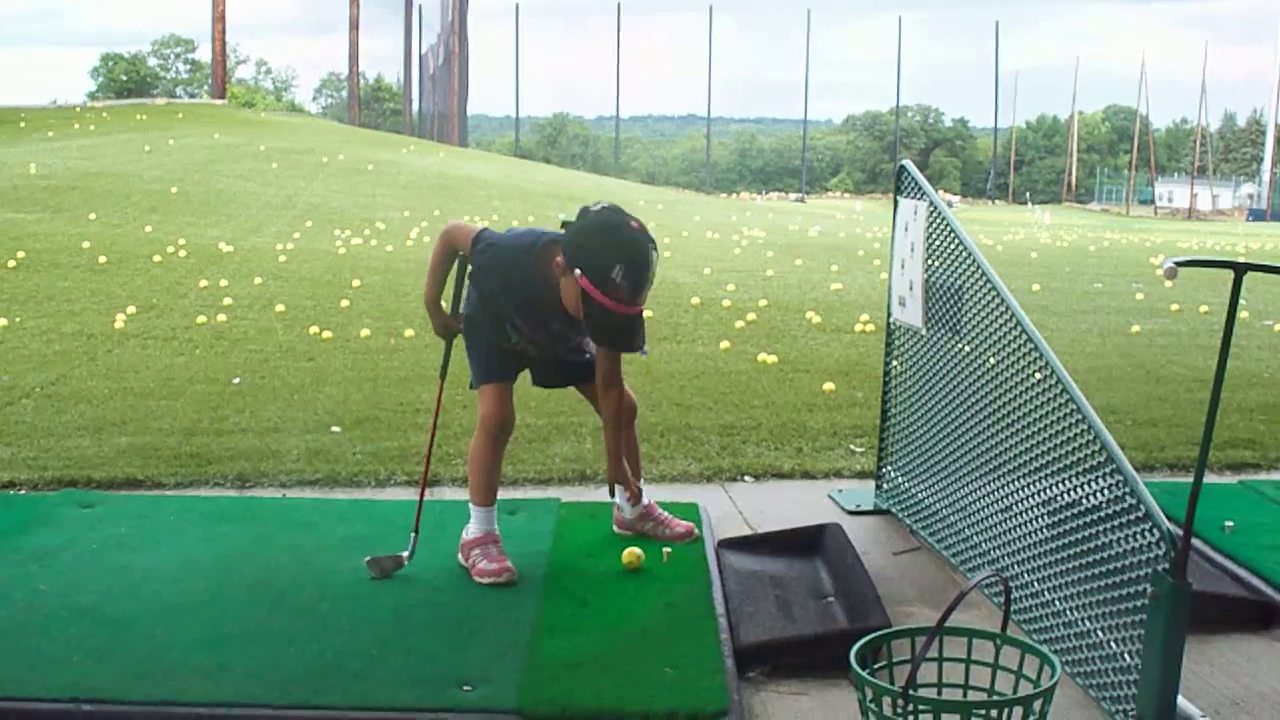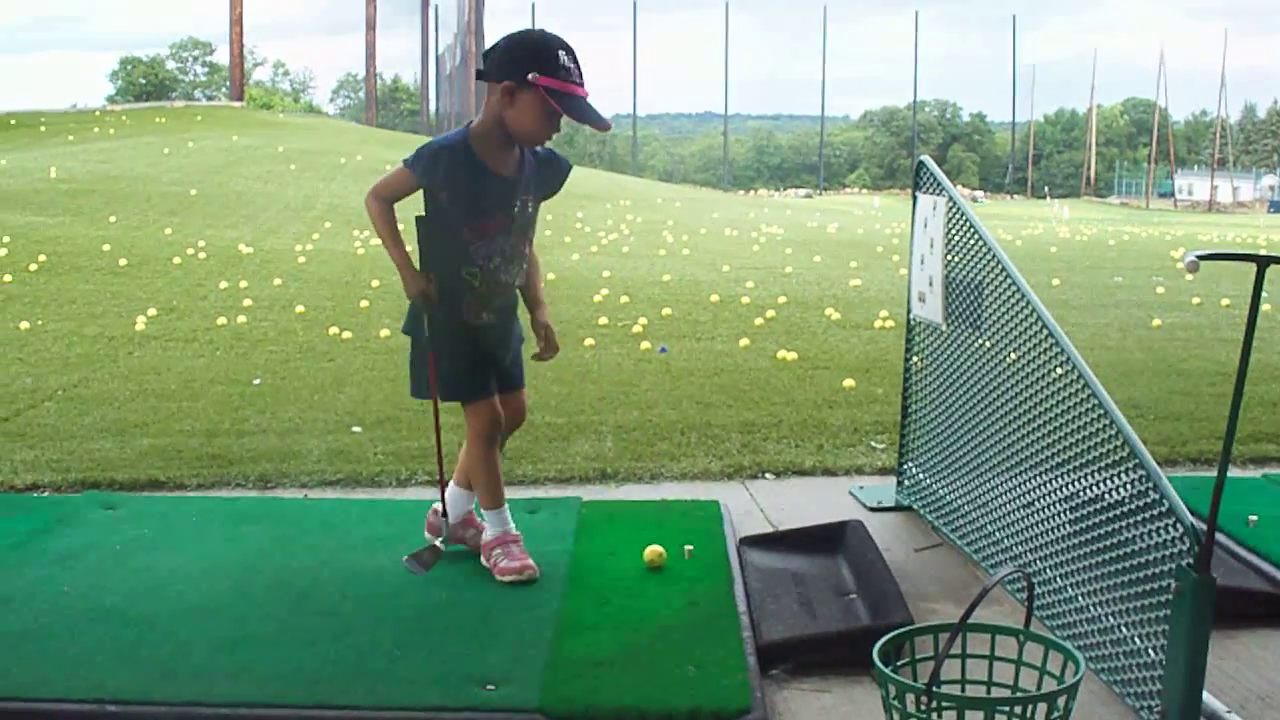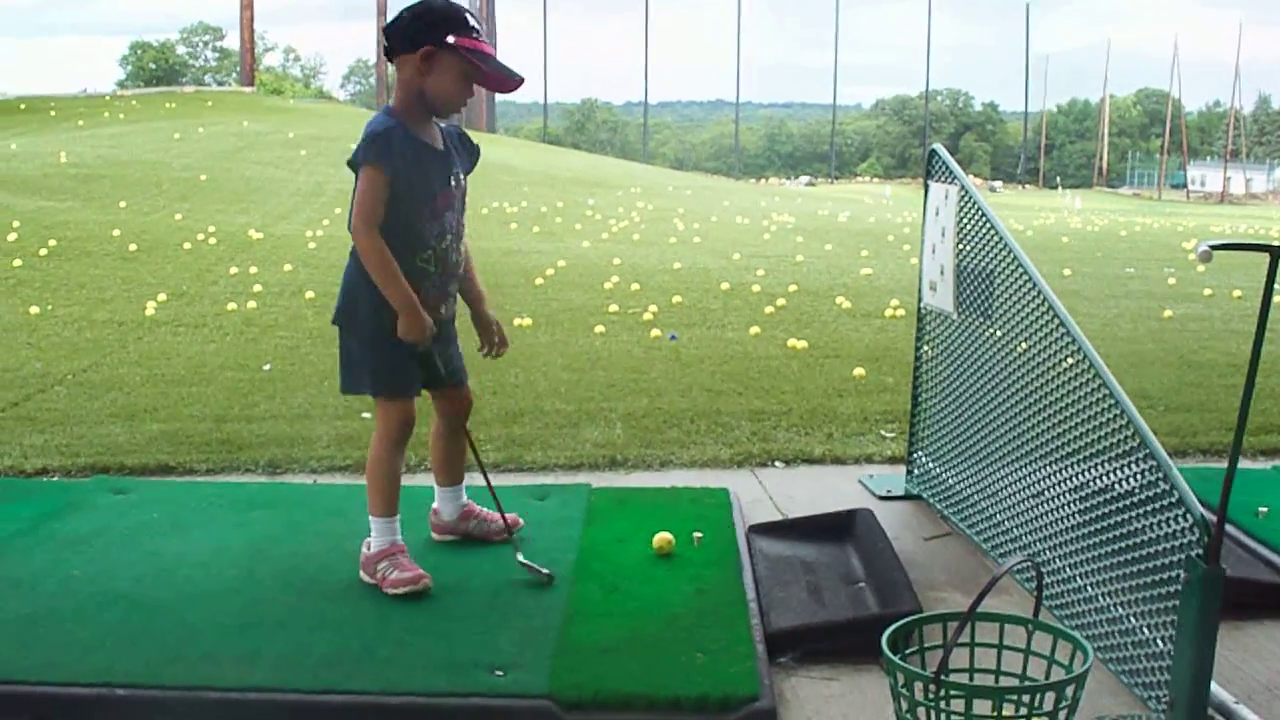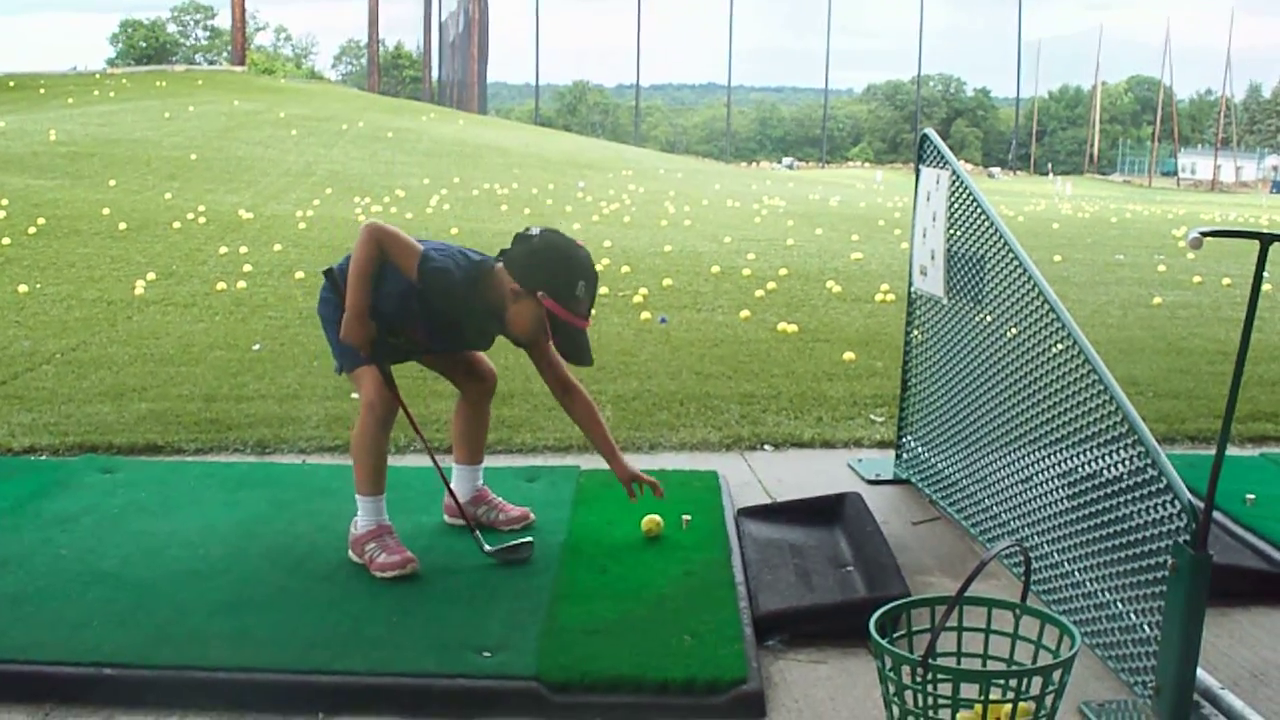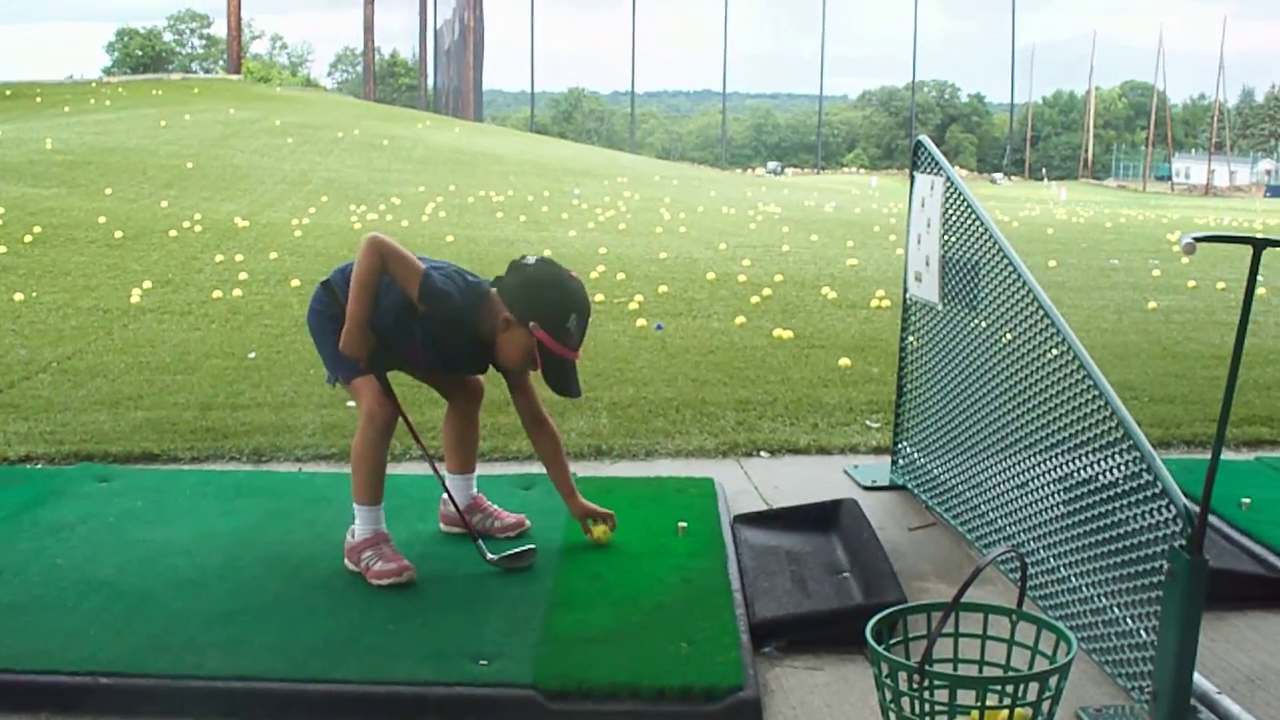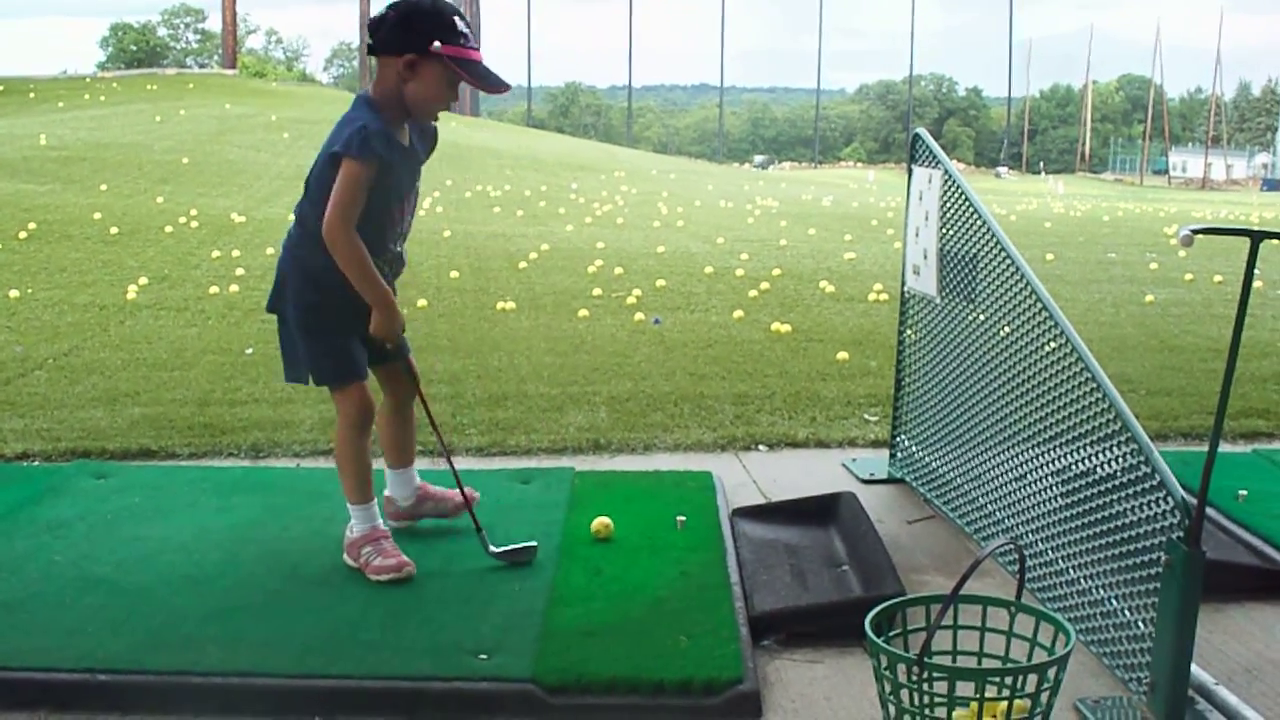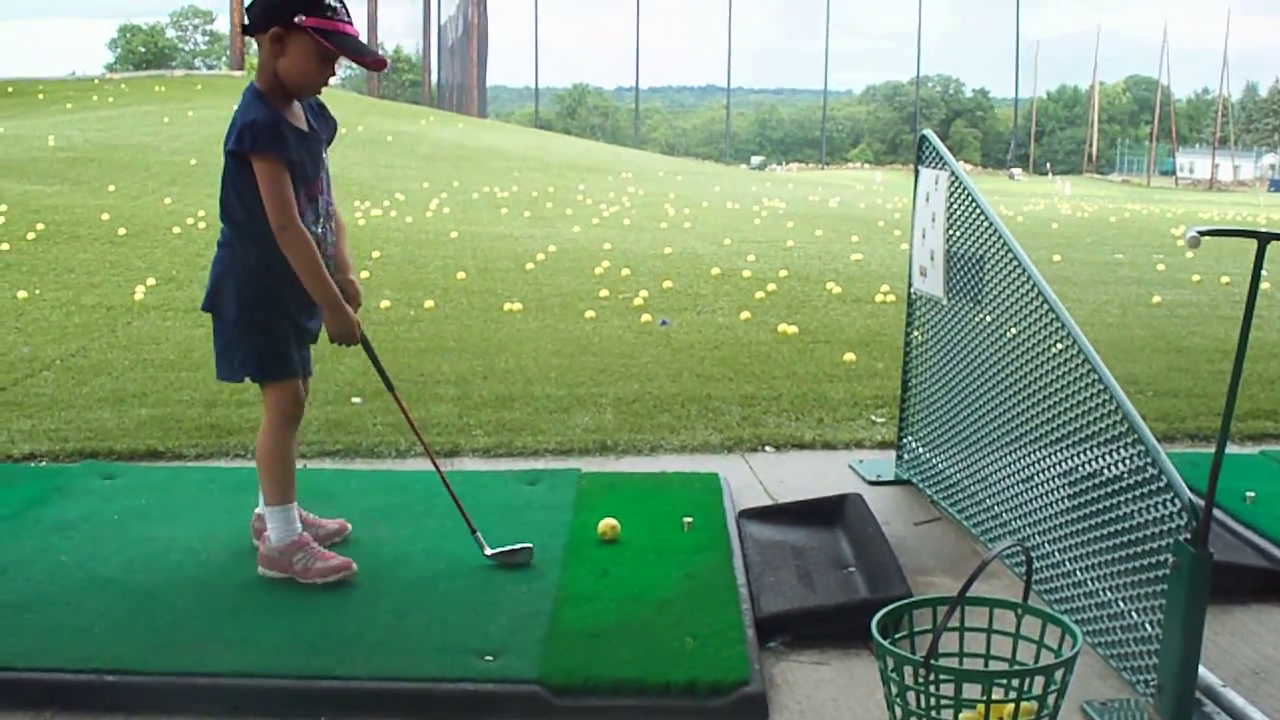
dt=0.7s
person 1, frame 1
left shoulder: (606, 295)
right shoulder: (508, 256)
left elbow: (609, 382)
right elbow: (451, 232)
left wrist: (616, 463)
right wrist: (433, 304)
left hip: (559, 335)
right hip: (494, 328)
left knee: (622, 405)
right knee: (496, 416)
left ankle: (633, 507)
right ankle: (478, 534)
person 1, frame 2
left shoulder: (536, 167)
right shoulder: (448, 155)
left elbow: (523, 248)
right elbow: (377, 198)
left wrist: (538, 310)
right wrist: (407, 270)
left hip: (497, 313)
right hip: (448, 315)
left knee: (511, 413)
right knee: (487, 417)
left ankle: (451, 510)
right ankle: (498, 533)
person 1, frame 3
left shoulder: (452, 142)
right shoulder: (386, 138)
right elbow: (364, 230)
left wrist: (481, 308)
right wrist: (406, 309)
left hip: (431, 309)
right hip: (381, 308)
left knee: (458, 403)
right knee: (397, 417)
left ankle: (451, 509)
right ankle: (380, 547)
person 1, frame 4
left shoulder: (517, 312)
right shoulder: (449, 279)
left elbow: (567, 389)
right elbow: (371, 232)
left wrist: (619, 464)
right wrist: (356, 315)
left hip: (408, 311)
right hip: (349, 299)
left knee: (480, 379)
right knee: (379, 396)
left ankle: (466, 495)
right ankle: (367, 528)
person 1, frame 5
left shoulder: (501, 338)
right shoulder: (448, 301)
left elbow: (536, 421)
right elbow: (373, 244)
left wrist: (573, 499)
right wrist: (356, 327)
left hip: (396, 319)
right hip: (341, 312)
left knee: (467, 390)
right knee: (379, 407)
left ankle: (461, 502)
right ankle: (364, 536)
person 1, frame 6
left shoulder: (410, 131)
right shoulder: (367, 133)
right elbow: (336, 230)
left wrist: (385, 296)
right wrist: (382, 305)
left hip: (364, 289)
right hip: (318, 291)
left knee: (402, 383)
right knee: (357, 403)
left ankle: (404, 491)
right ankle: (364, 532)
person 1, frame 7
left shoulder: (309, 114)
right shoulder: (259, 124)
left elbow: (324, 201)
right elbow: (286, 227)
left wrist: (344, 270)
right wrist: (333, 305)
left hip: (290, 286)
right hip: (256, 289)
left knee: (283, 401)
right knee: (287, 402)
left ankle: (273, 514)
right ankle: (281, 541)
